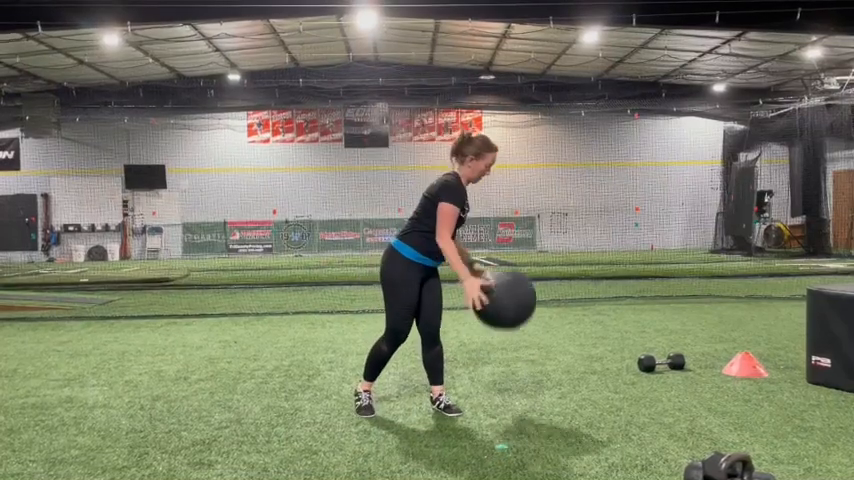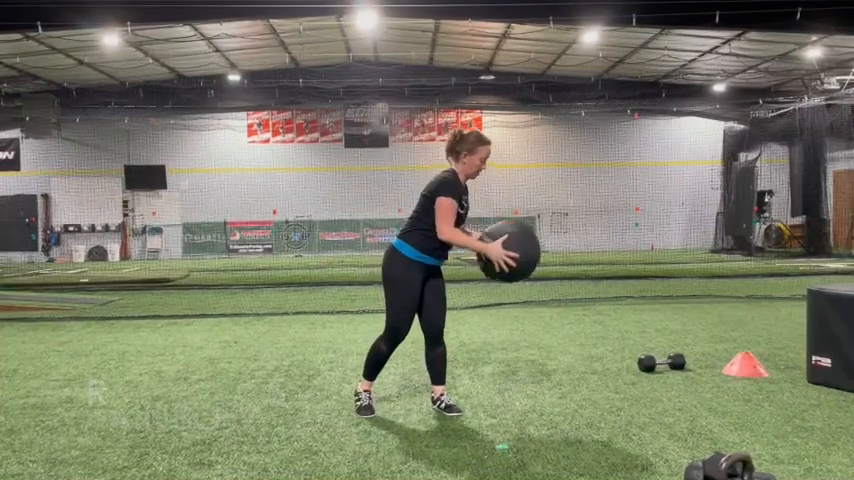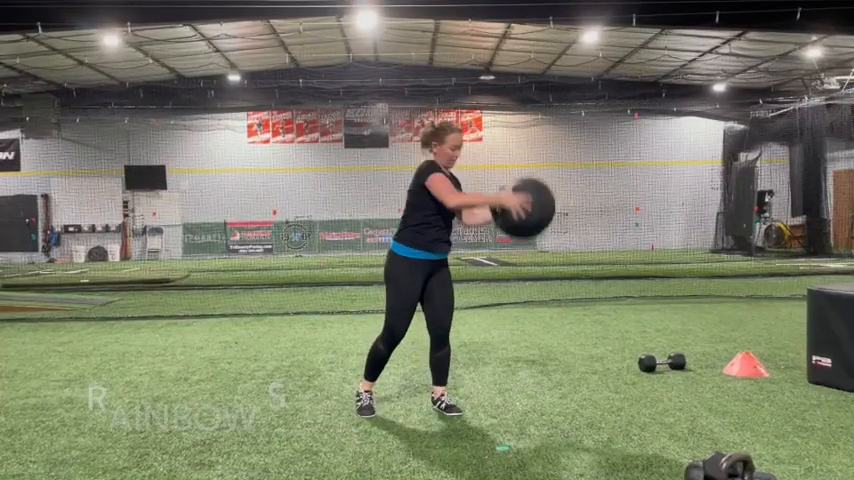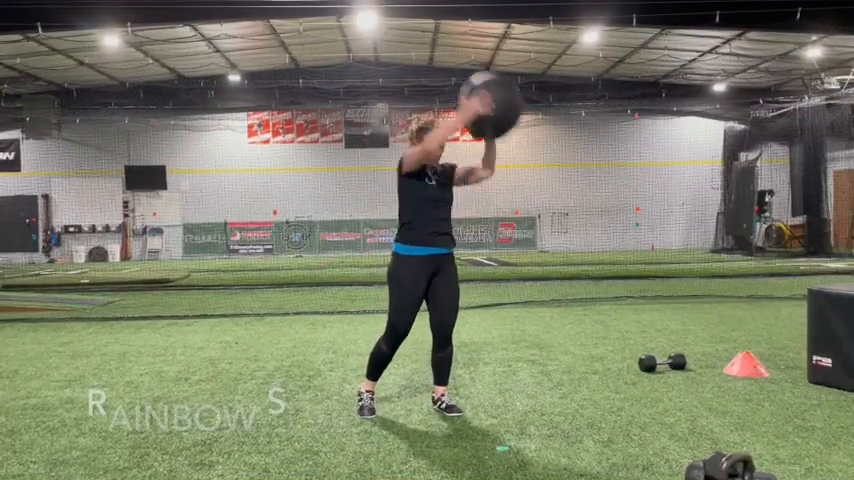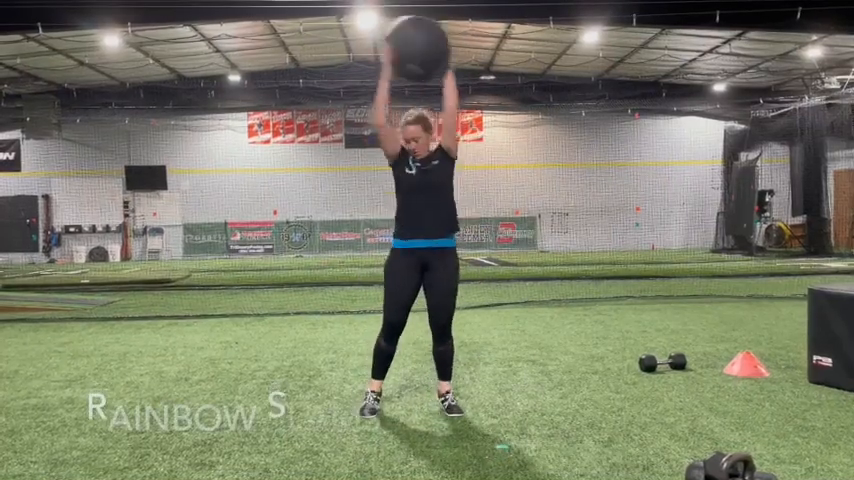
dt=0.2s
person 1, frame 1
left shoulder: (457, 188)
right shoulder: (451, 187)
left elbow: (450, 240)
right elbow: (443, 239)
left wrist: (473, 270)
right wrist: (468, 280)
left hip: (426, 268)
right hip: (402, 265)
left knee: (431, 333)
right knee: (397, 333)
left ankle: (438, 395)
right ankle: (364, 390)
person 1, frame 2
left shoulder: (459, 186)
right shoulder: (448, 183)
left elbow: (455, 231)
right elbow: (445, 232)
left wrist: (485, 242)
right wrist: (487, 249)
left hip: (430, 267)
right hip: (404, 264)
left knee: (435, 332)
right knee: (396, 332)
left ankle: (439, 395)
right ankle: (363, 389)
person 1, frame 3
left shoulder: (450, 179)
right shoulder: (427, 170)
left elbow: (465, 216)
right elbow: (453, 201)
left wrist: (498, 208)
right wrist: (501, 199)
left hip: (437, 265)
right hip: (407, 263)
left knee: (441, 332)
right knee: (394, 332)
left ankle: (439, 395)
right ankle: (365, 390)
person 1, frame 4
left shoulder: (448, 171)
right shoulder: (409, 166)
left elbow: (483, 172)
right elbow: (429, 148)
left wrist: (489, 141)
right wrist: (464, 115)
left hip: (443, 262)
right hip: (409, 260)
left knee: (444, 332)
right knee: (398, 331)
left ankle: (440, 395)
right ankle: (367, 390)
person 1, frame 5
left shoulder: (443, 158)
right shoulder: (398, 159)
left elbow: (450, 115)
right elbow: (380, 121)
left wrist: (447, 73)
right wrist: (386, 71)
left hip: (442, 254)
right hip: (405, 254)
left knee: (442, 327)
right knee: (392, 325)
left ankle: (445, 391)
right ankle: (374, 391)
